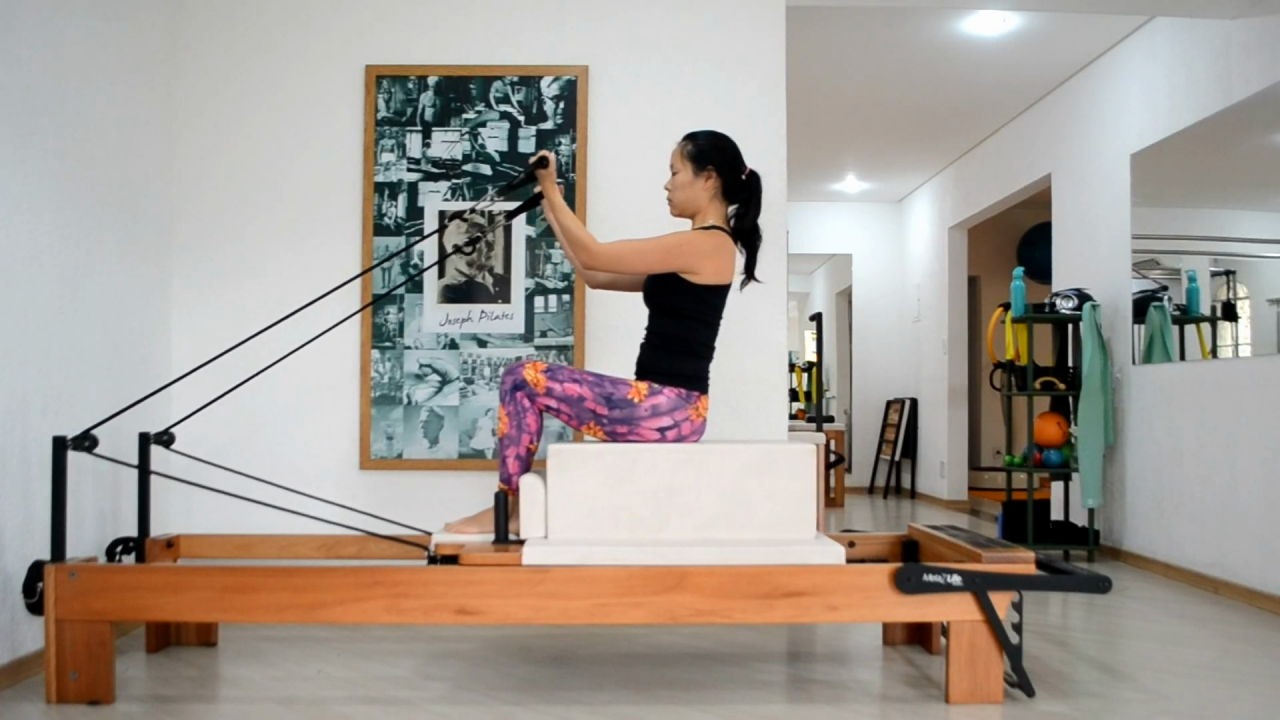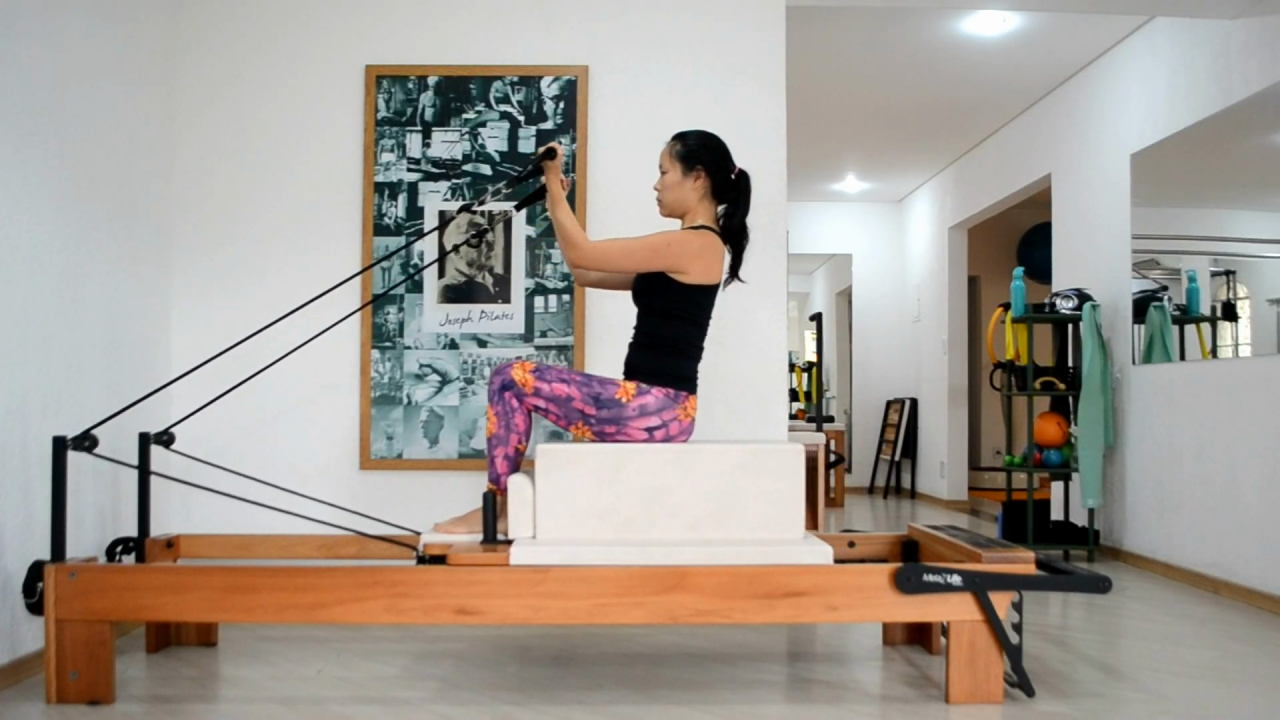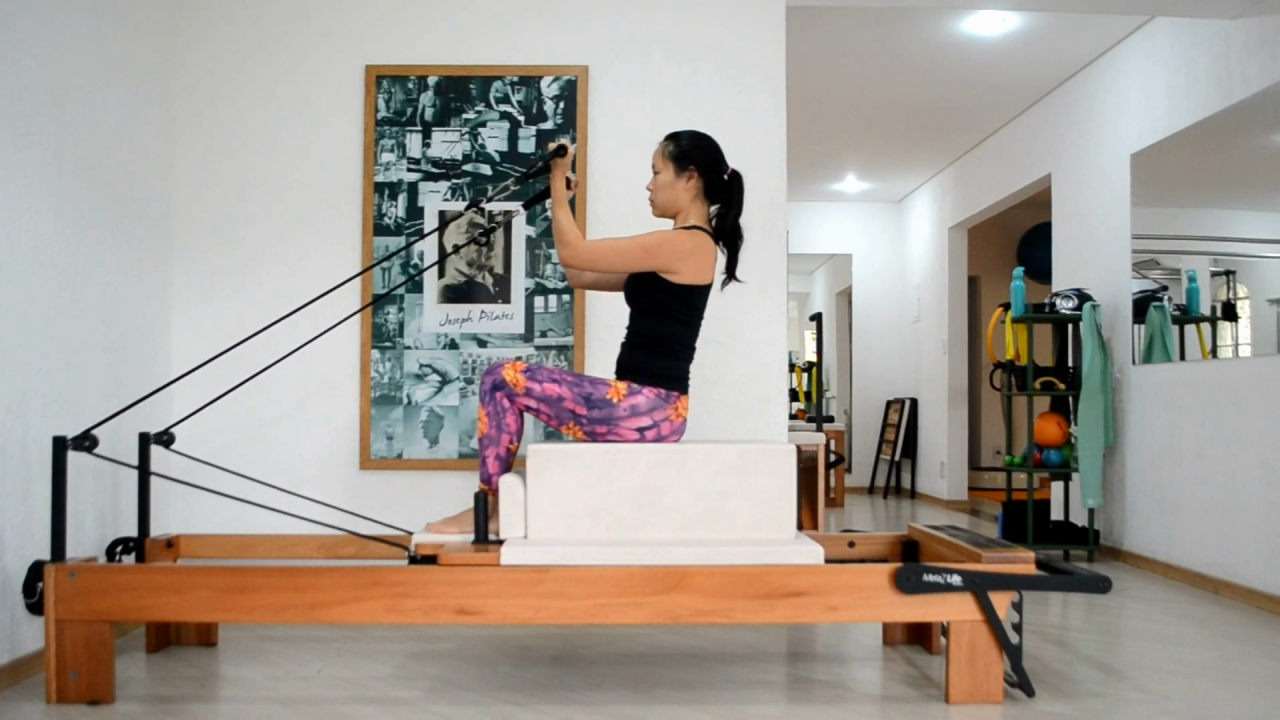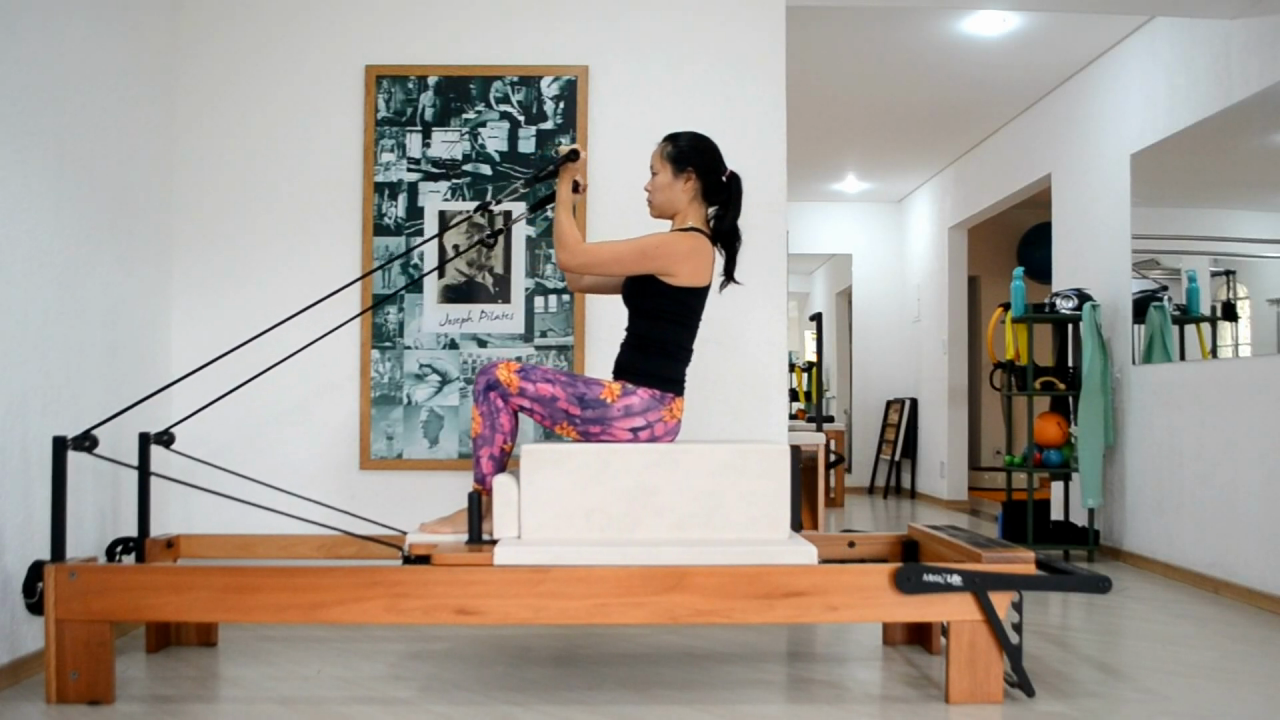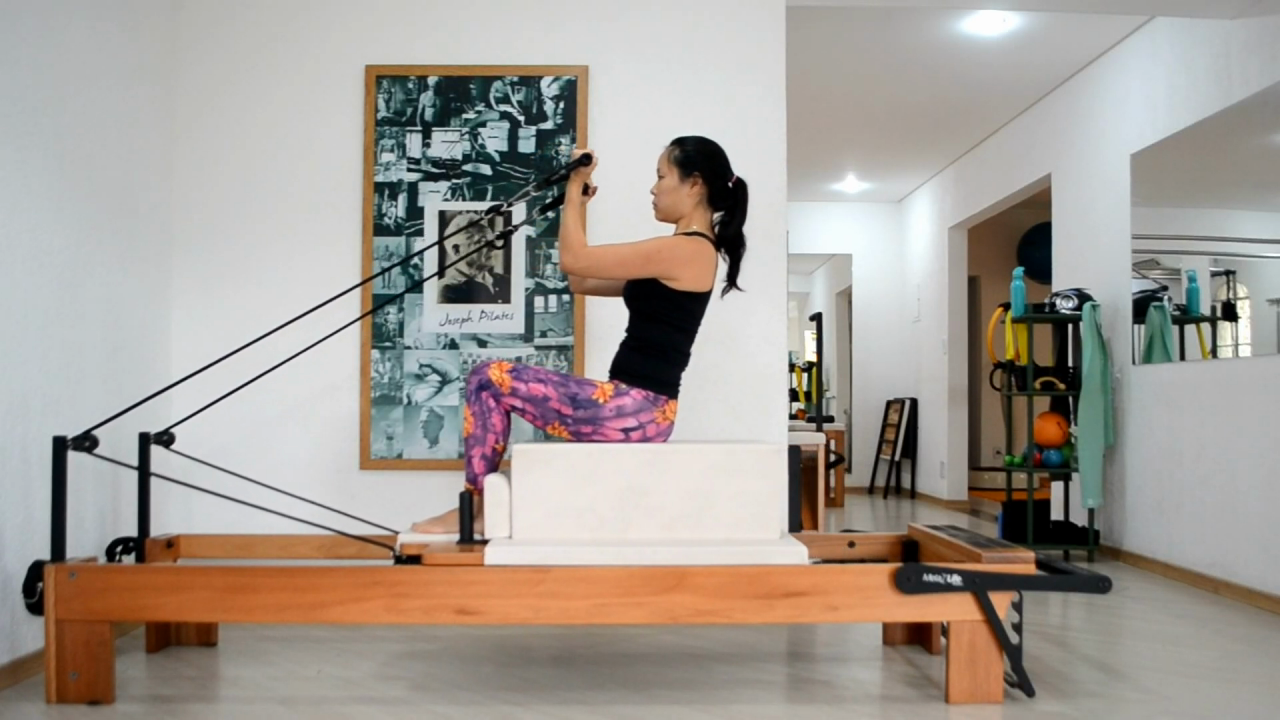
dt=0.4s
person 1, frame 1
left shoulder: (707, 244)
right shoulder: (694, 251)
left elbow: (593, 256)
right elbow: (596, 275)
left wrist: (552, 192)
right wrist: (550, 212)
left hip: (668, 408)
right hip: (664, 405)
left knee: (523, 379)
right knee: (530, 382)
left ankle: (510, 508)
right ankle: (515, 506)
person 1, frame 2
left shoulder: (694, 244)
right shoulder: (683, 249)
left elbow: (581, 254)
right elbow: (586, 273)
left wrist: (553, 184)
right wrist: (554, 200)
left hip: (654, 408)
right hip: (653, 405)
left knee: (511, 379)
right knee: (519, 382)
left ankle: (498, 508)
right ankle: (505, 505)
person 1, frame 3
left shoulder: (686, 243)
right shoulder: (679, 248)
left elbow: (573, 254)
right elbow: (581, 275)
left wrist: (557, 181)
right wrist: (560, 199)
left hip: (647, 408)
right hip: (647, 406)
left knee: (502, 379)
right knee: (511, 383)
left ankle: (489, 508)
right ankle: (497, 505)
person 1, frame 4
left shoulder: (682, 245)
right shoulder: (678, 248)
left elbow: (571, 258)
right elbow: (580, 278)
left wrist: (565, 184)
right wrist: (566, 201)
left hip: (641, 408)
right hip: (642, 406)
left knee: (496, 379)
right knee: (507, 384)
left ankle: (483, 509)
right ankle: (490, 506)
person 1, frame 5
left shoulder: (686, 249)
right shoulder: (684, 252)
left elbow: (575, 261)
right elbow: (583, 281)
left wrist: (574, 187)
right wrist: (576, 204)
left hip: (634, 409)
right hip: (636, 407)
left knee: (489, 379)
right knee: (499, 383)
left ankle: (475, 508)
right ankle: (483, 506)
